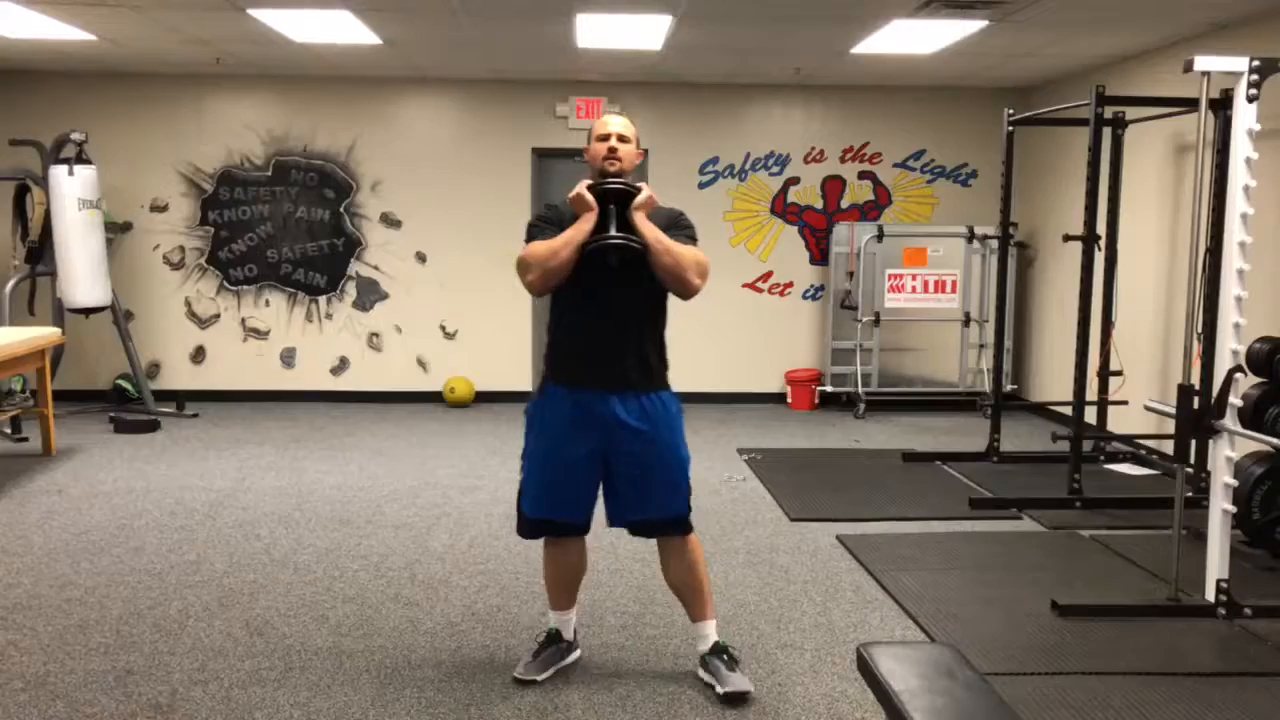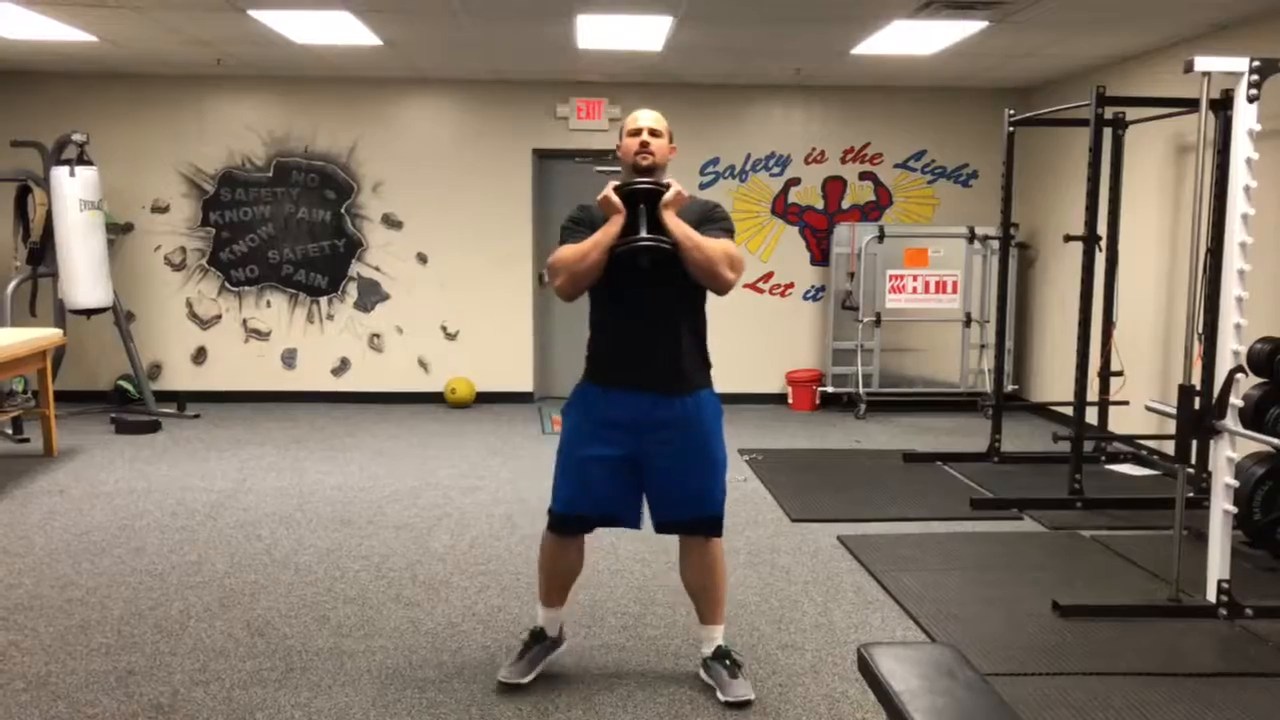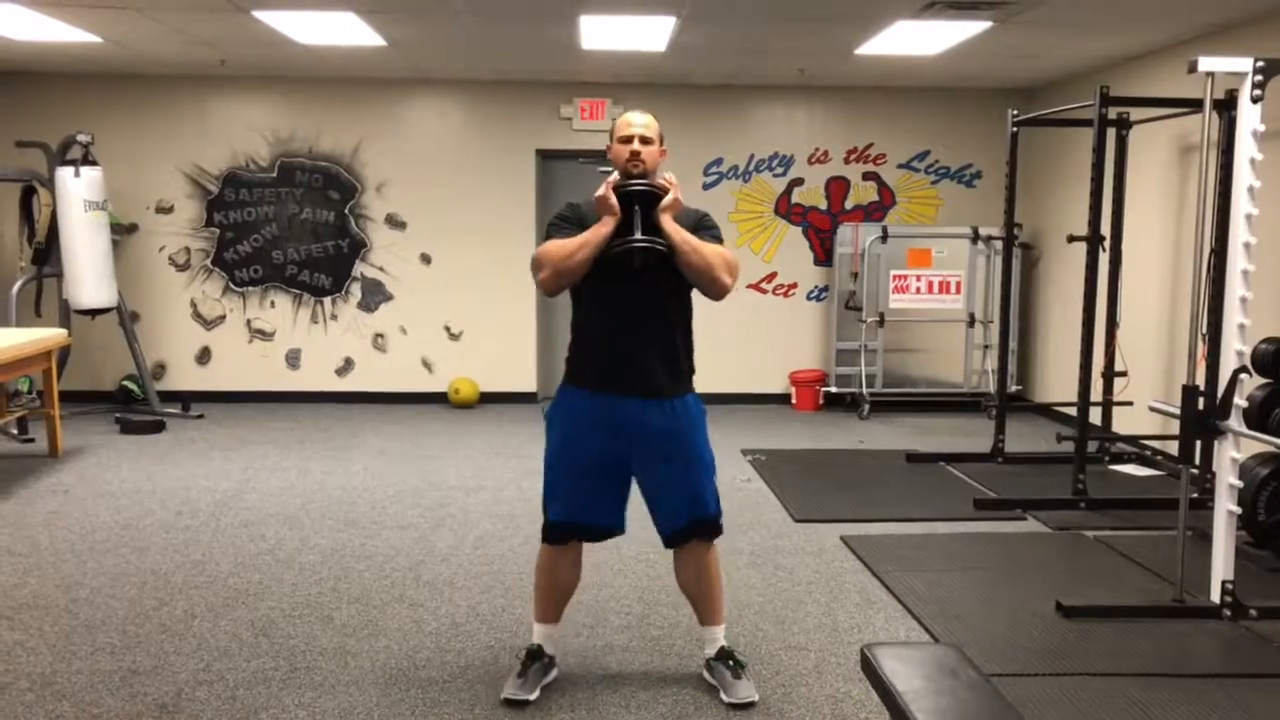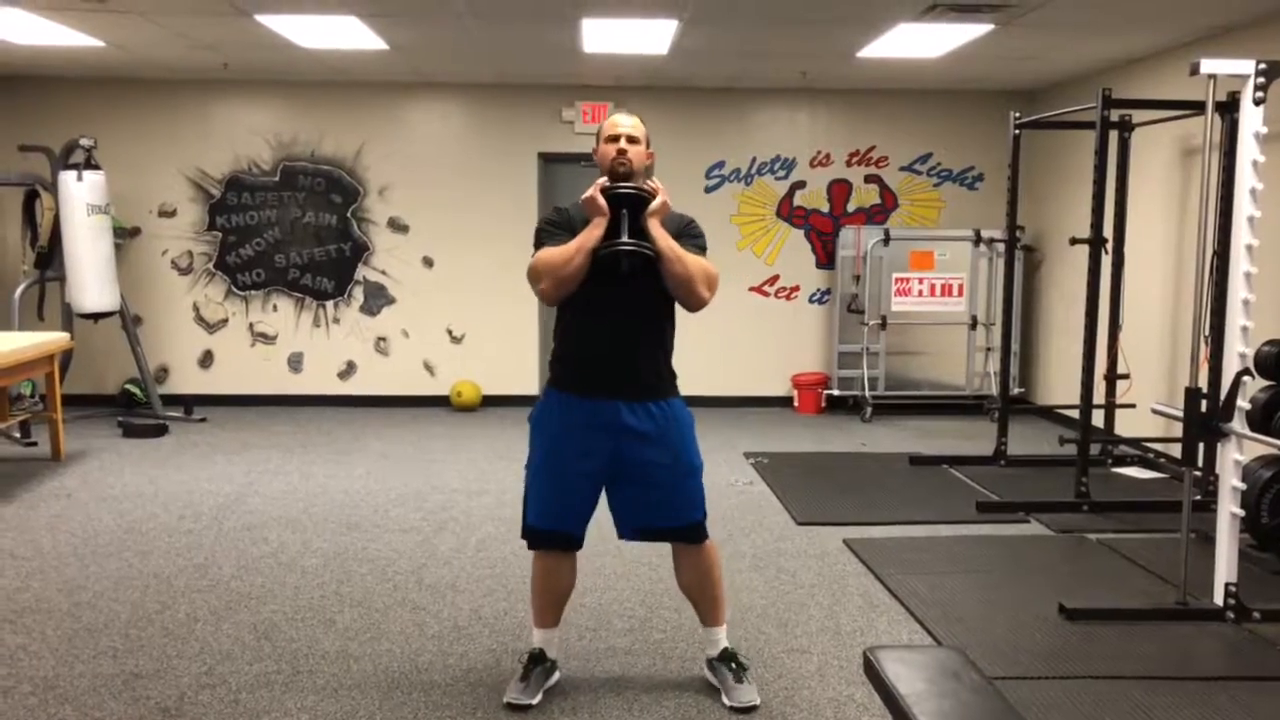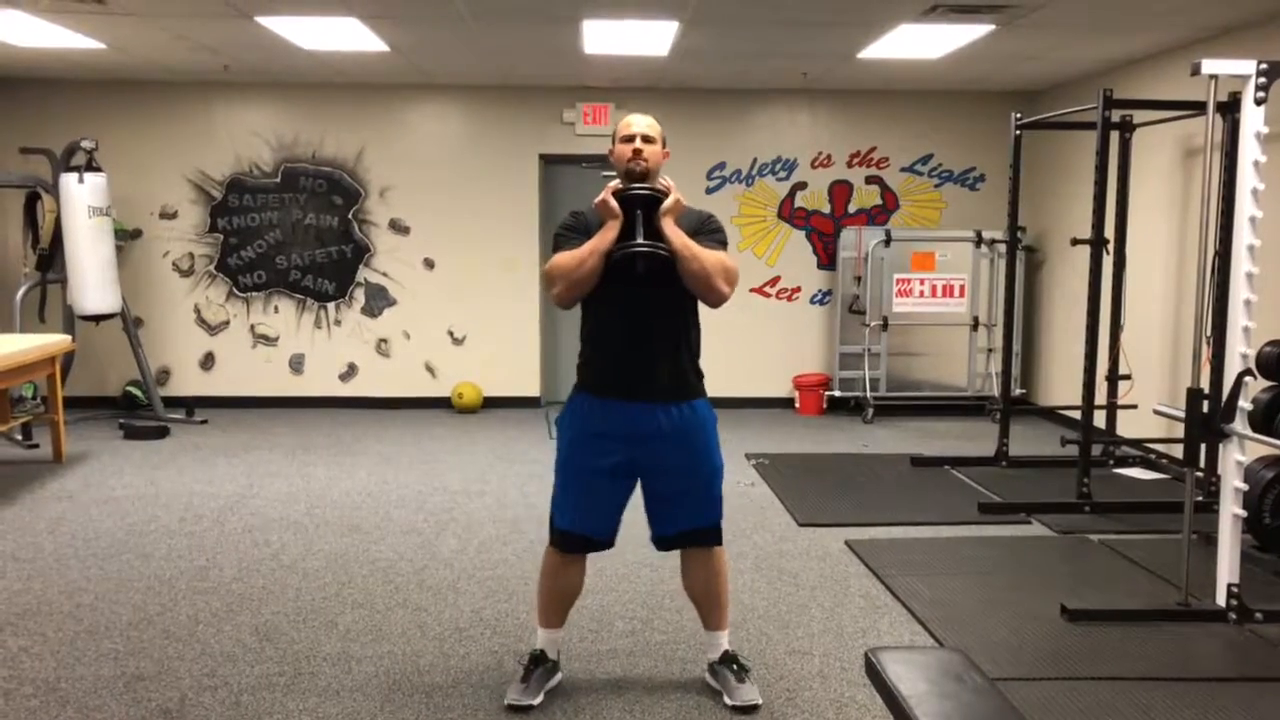
dt=0.3s
person 1, frame 1
left shoulder: (667, 219)
right shoulder: (556, 216)
left elbow: (690, 281)
right elbow: (536, 276)
left wrist: (640, 219)
right wrist: (587, 218)
left hip: (645, 398)
right hip: (566, 397)
left knee: (673, 524)
right knee: (557, 523)
left ankle: (711, 648)
right ankle: (564, 634)
person 1, frame 2
left shoulder: (703, 213)
right shoulder: (591, 216)
left elbow: (725, 276)
right elbow: (563, 282)
left wrist: (670, 217)
right wrist: (616, 221)
left hip: (684, 398)
right hip: (604, 397)
left knee: (700, 526)
right knee: (567, 520)
left ankle: (714, 652)
right ankle: (546, 632)
person 1, frame 3
left shoulder: (693, 220)
right shoulder: (580, 215)
left elbow: (721, 282)
right elbow: (548, 277)
left wrist: (667, 220)
right wrist: (607, 220)
left hip: (669, 403)
right hip: (587, 400)
left knee: (694, 530)
right knee: (564, 530)
left ankle: (717, 652)
right ankle: (542, 650)
person 1, frame 4
left shoulder: (678, 226)
right shoulder: (565, 219)
left elbow: (699, 294)
right elbow: (547, 285)
left wrist: (653, 225)
right wrist: (598, 223)
left hip: (655, 406)
right hip: (573, 404)
left knee: (689, 530)
right knee: (553, 535)
left ankle: (719, 653)
right ankle: (542, 656)
person 1, frame 5
left shoulder: (697, 222)
right shoulder: (582, 222)
left elbow: (718, 289)
right elbow: (562, 289)
left wrist: (668, 224)
right wrist: (612, 225)
left hip: (680, 408)
right hip: (597, 408)
left knee: (700, 535)
right knee: (570, 538)
left ankle: (720, 657)
right ankle: (545, 657)
